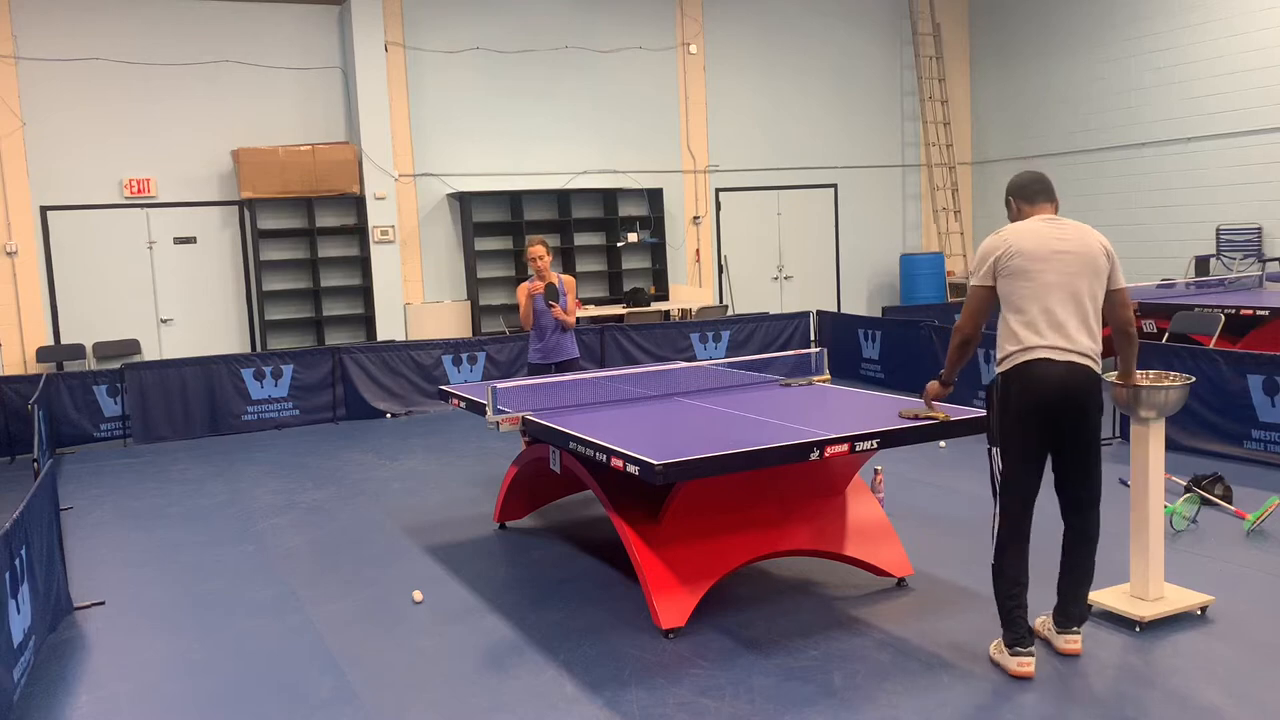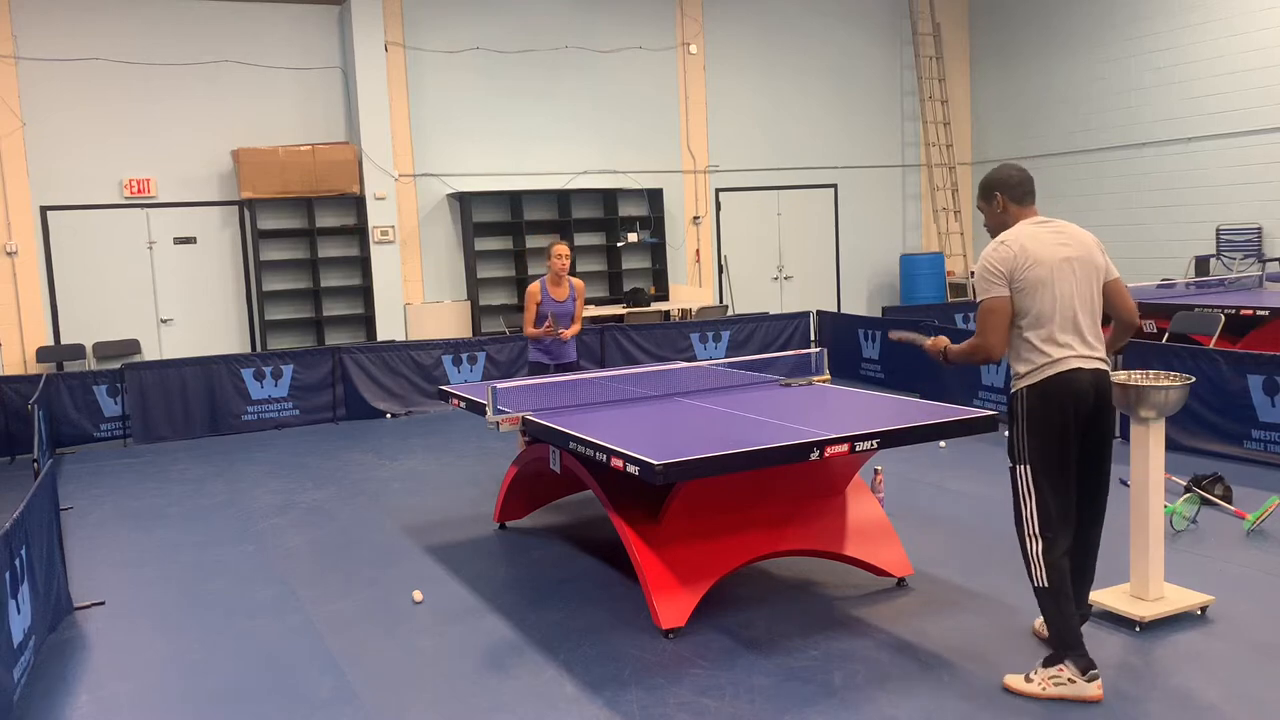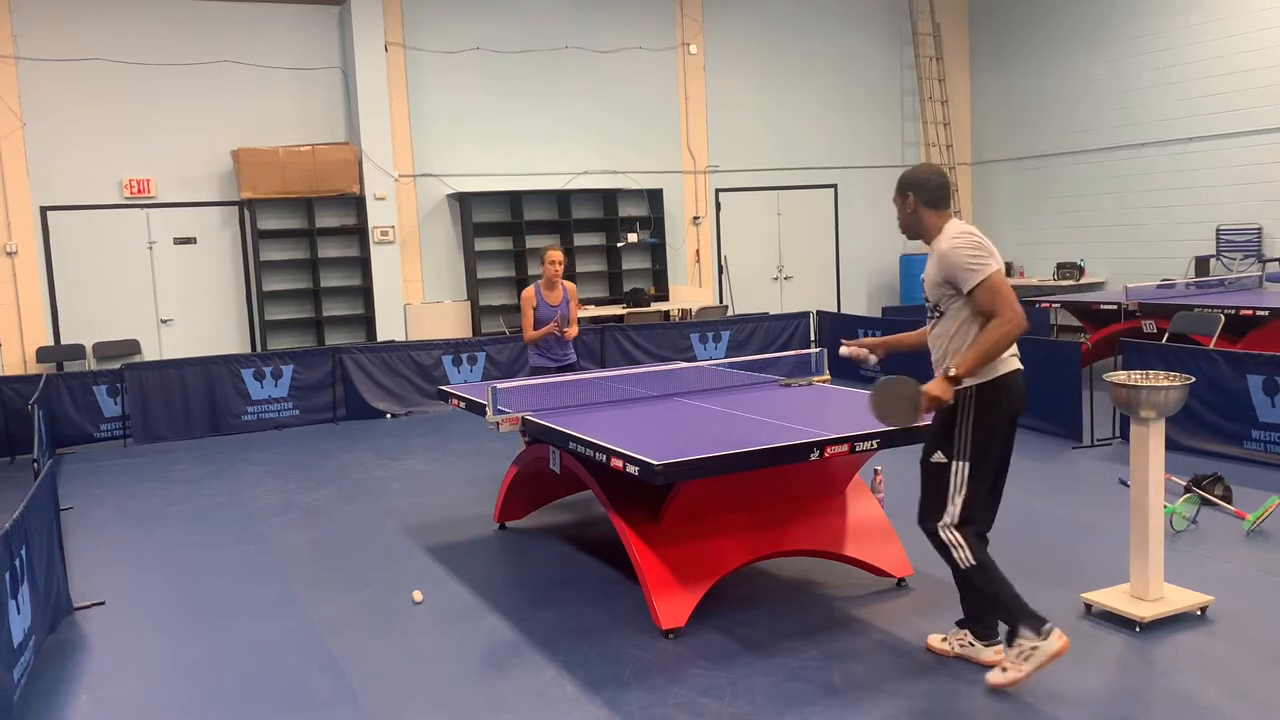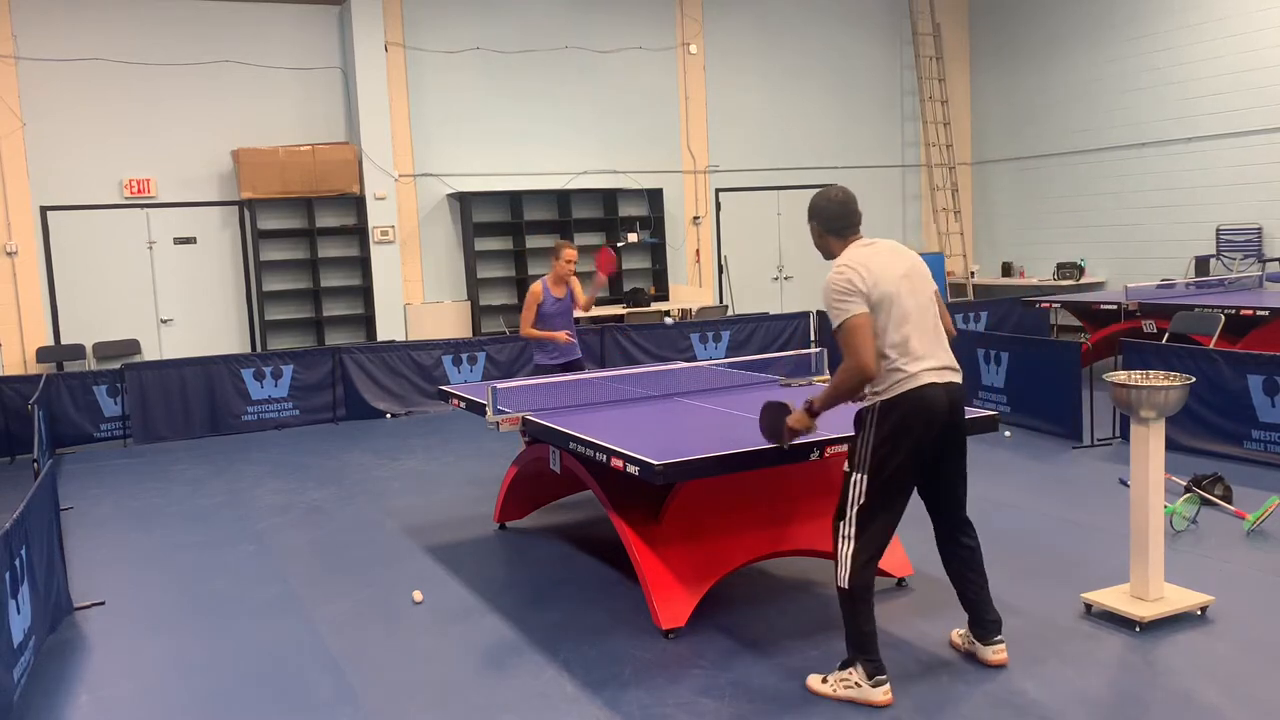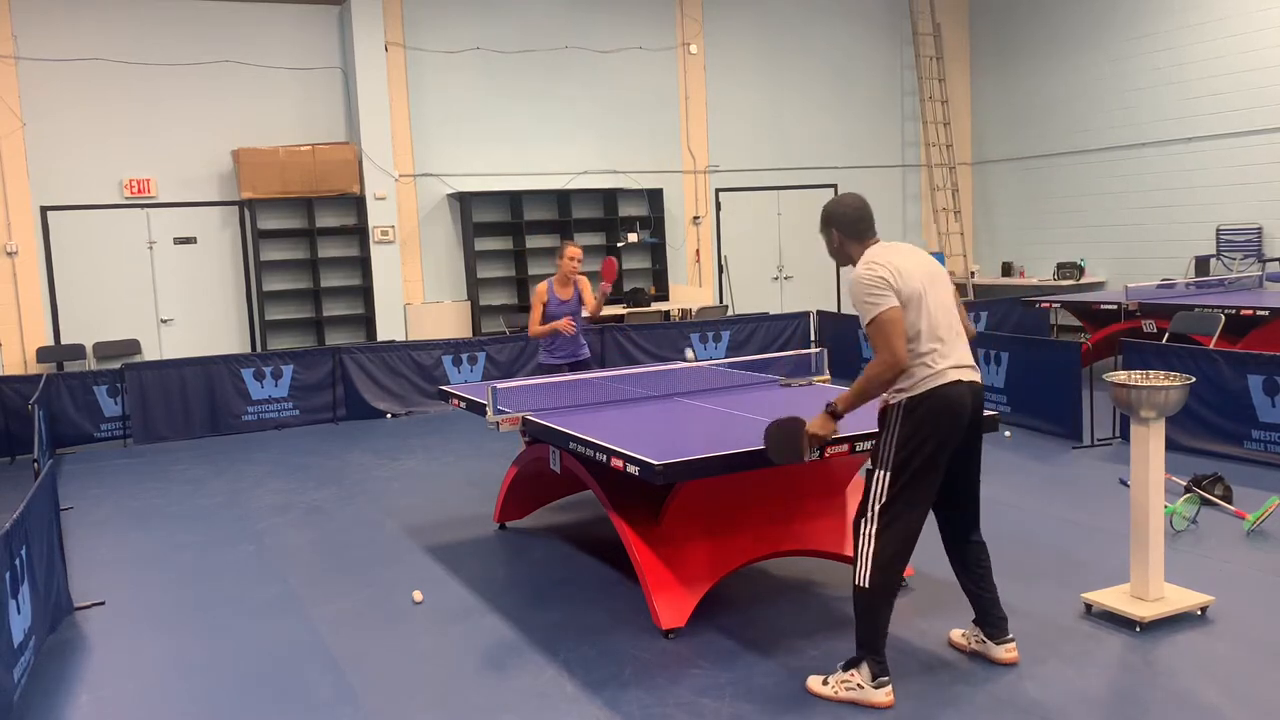
dt=1s
person 1, frame 1
left shoulder: (1001, 243)
right shoulder: (1097, 242)
left elbow: (968, 331)
right elbow: (1125, 327)
left wrist: (945, 379)
right wrist: (1128, 373)
left hip: (1023, 380)
right hip: (1082, 381)
left knee: (1013, 515)
right knee: (1082, 510)
left ankle: (1017, 644)
right ankle: (1068, 623)
person 1, frame 2
left shoulder: (1000, 253)
right shoulder: (1085, 240)
left elbow: (989, 349)
right elbow: (1128, 319)
left wrist: (945, 352)
left hip: (1044, 393)
right hip: (1096, 384)
left knee: (1042, 528)
right knee: (1085, 515)
left ankle: (1074, 666)
right ankle: (1067, 618)
person 1, frame 3
left shoulder: (958, 245)
right shoulder: (948, 247)
left elbow: (1010, 322)
left wrist: (951, 377)
right wrist: (883, 344)
left hip: (982, 392)
right hip: (979, 392)
left knee: (945, 520)
right knee: (962, 516)
left ankle: (1030, 630)
right ankle: (979, 631)
person 1, frame 4
left shoulder: (843, 277)
right shoulder: (905, 255)
left elbow: (862, 365)
right elbow: (945, 330)
left wrist: (812, 409)
left hip: (900, 406)
right hip: (949, 393)
left knee: (855, 538)
right knee: (953, 522)
left ankle: (866, 673)
right ankle: (987, 635)
person 1, frame 5
left shoulder: (868, 273)
right shoulder: (919, 258)
left elbow: (893, 359)
left wrist: (832, 412)
left hip: (925, 404)
right hip: (968, 391)
left knee: (879, 533)
right knee: (961, 521)
left ankle: (870, 674)
right ankle: (995, 633)
